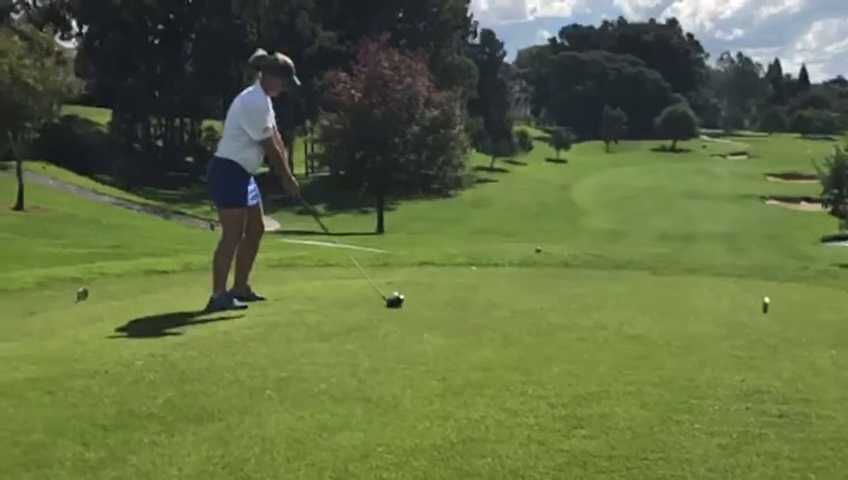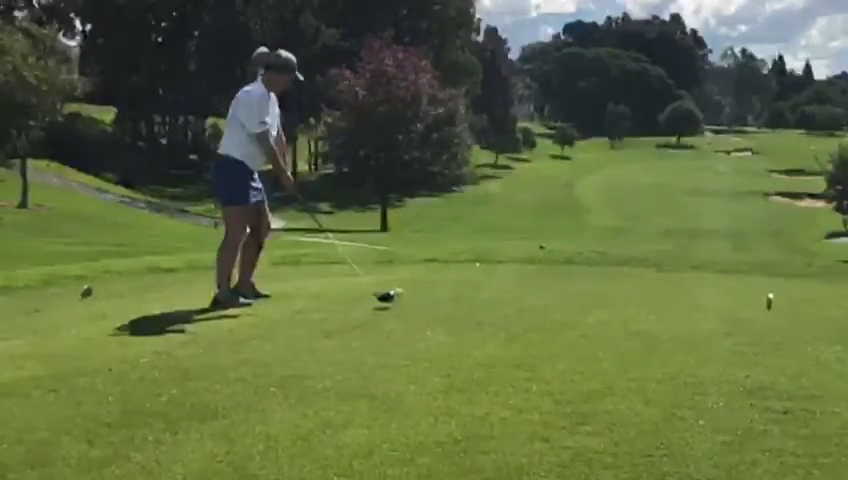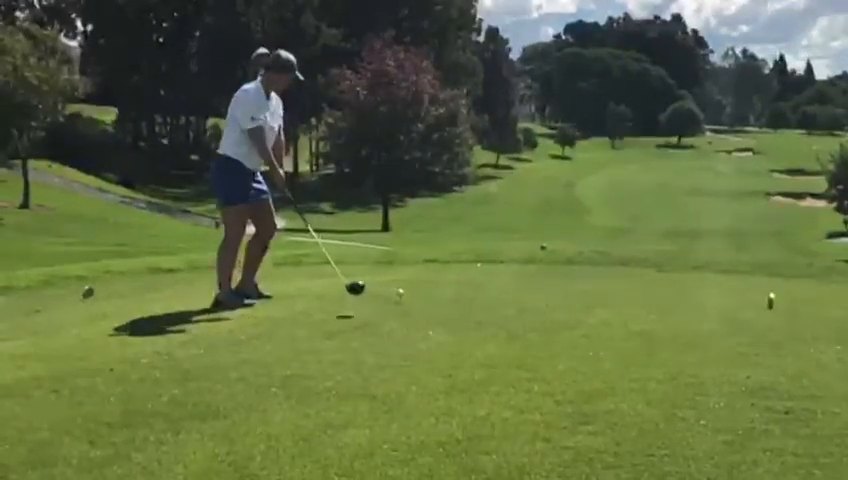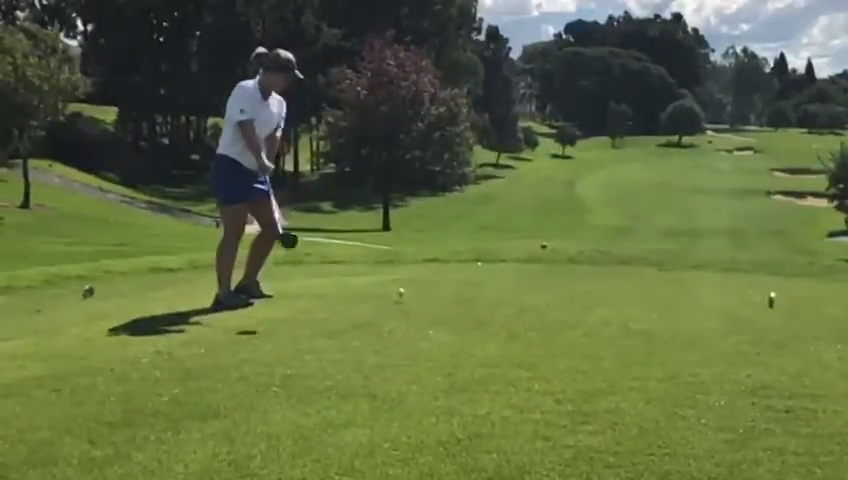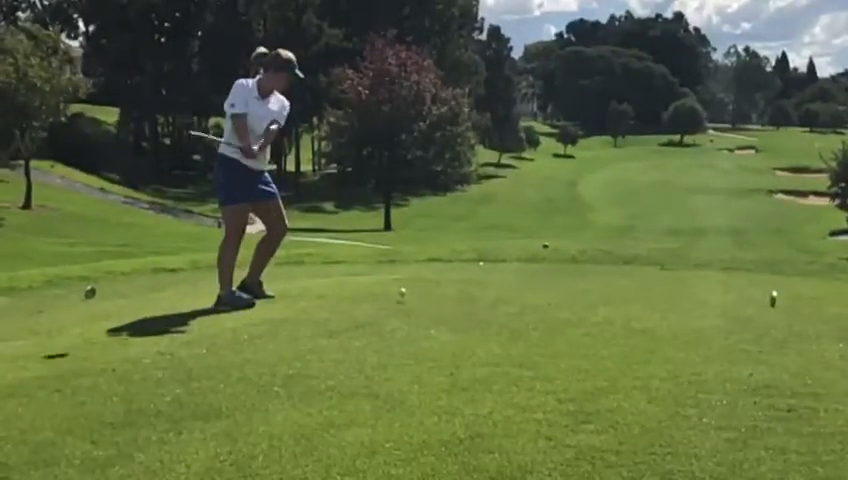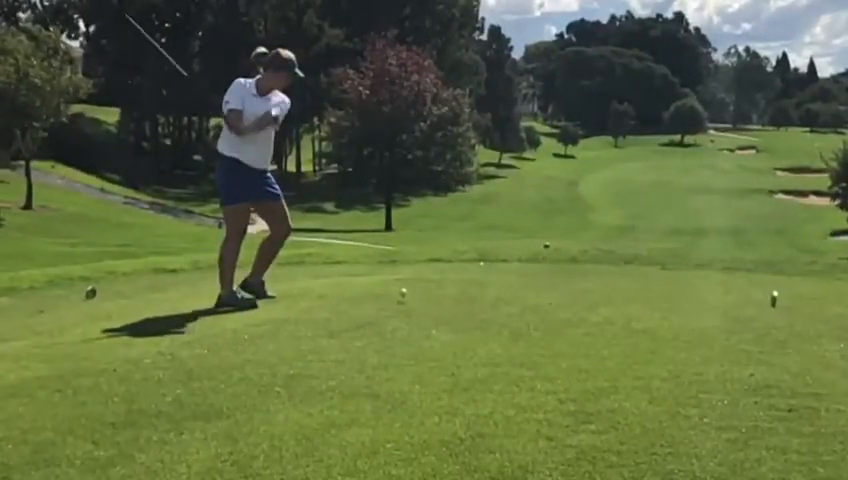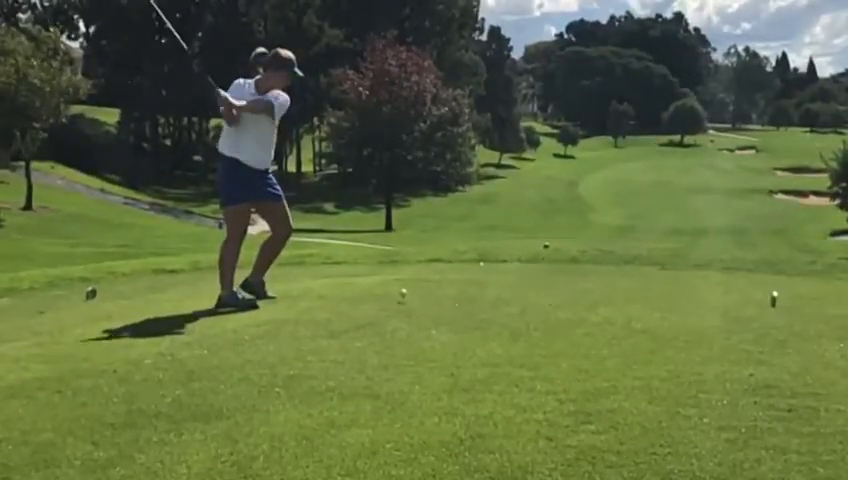
dt=0.7s
person 1, frame 1
left shoulder: (263, 100)
right shoulder: (253, 102)
left elbow: (277, 140)
right elbow: (269, 147)
left wrist: (286, 174)
right wrist: (287, 179)
left hip: (243, 173)
right hip: (229, 172)
left knee: (255, 231)
right knee: (233, 235)
left ankle: (240, 288)
right ankle: (219, 295)
person 1, frame 2
left shoulder: (269, 97)
right shoulder: (253, 96)
left elbow: (278, 138)
right elbow: (265, 142)
left wrist: (284, 171)
right wrist: (283, 174)
left hip: (247, 170)
right hip: (232, 169)
left knee: (261, 228)
right knee: (236, 232)
left ankle: (244, 285)
right ankle: (223, 293)
person 1, frame 3
left shoulder: (275, 101)
right shoulder: (248, 95)
left elbow: (278, 139)
right elbow: (257, 139)
left wrist: (279, 170)
right wrist: (274, 170)
left hip: (251, 171)
right hip: (231, 168)
left knee: (267, 228)
right knee: (235, 232)
left ankle: (246, 285)
right ankle: (224, 293)
person 1, frame 4
left shoulder: (279, 103)
right shoulder: (244, 90)
left elbow: (274, 135)
right elbow: (246, 130)
left wrist: (267, 163)
right wrist: (261, 159)
left hip: (254, 170)
right hip: (231, 166)
left knee: (272, 226)
right knee: (234, 231)
left ankle: (248, 283)
right ankle: (224, 293)
person 1, frame 5
left shoulder: (282, 104)
right shoulder: (242, 88)
left elbow: (272, 130)
right elbow: (239, 123)
left wrist: (258, 147)
right wrist: (246, 146)
left hip: (257, 170)
right hip: (232, 166)
left knee: (279, 227)
right knee: (235, 231)
left ankle: (251, 281)
right ankle: (225, 292)
person 1, frame 6
left shoulder: (282, 101)
right shoulder: (240, 87)
left elbow: (268, 119)
right elbow: (232, 119)
left wrist: (248, 128)
right wrist: (238, 127)
left hip: (260, 170)
right hip: (234, 166)
left knee: (282, 228)
right knee: (236, 232)
left ankle: (254, 281)
right ankle: (226, 292)
person 1, frame 7
left shoulder: (281, 100)
right shoulder: (239, 86)
left elbow: (259, 107)
right elbow: (232, 119)
left wrist: (233, 103)
right wrist: (229, 110)
left hip: (261, 171)
right hip: (235, 167)
left knee: (283, 228)
right knee: (236, 232)
left ankle: (254, 280)
right ankle: (227, 293)
